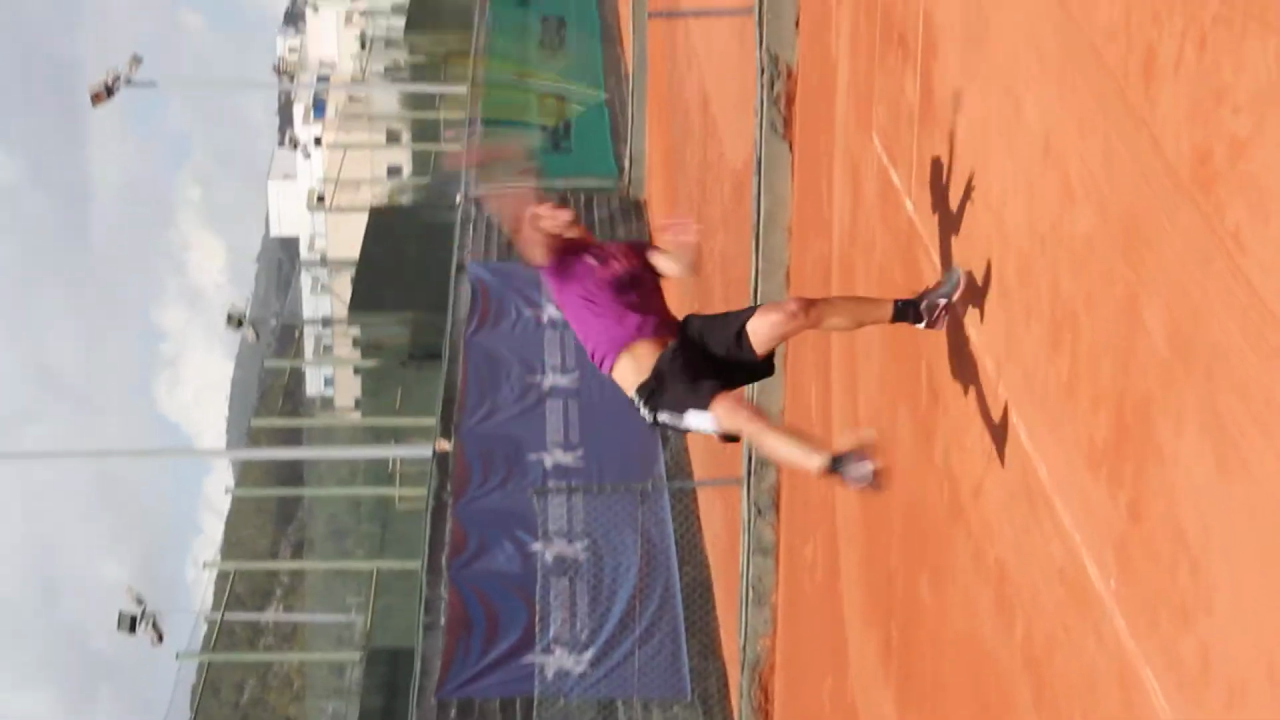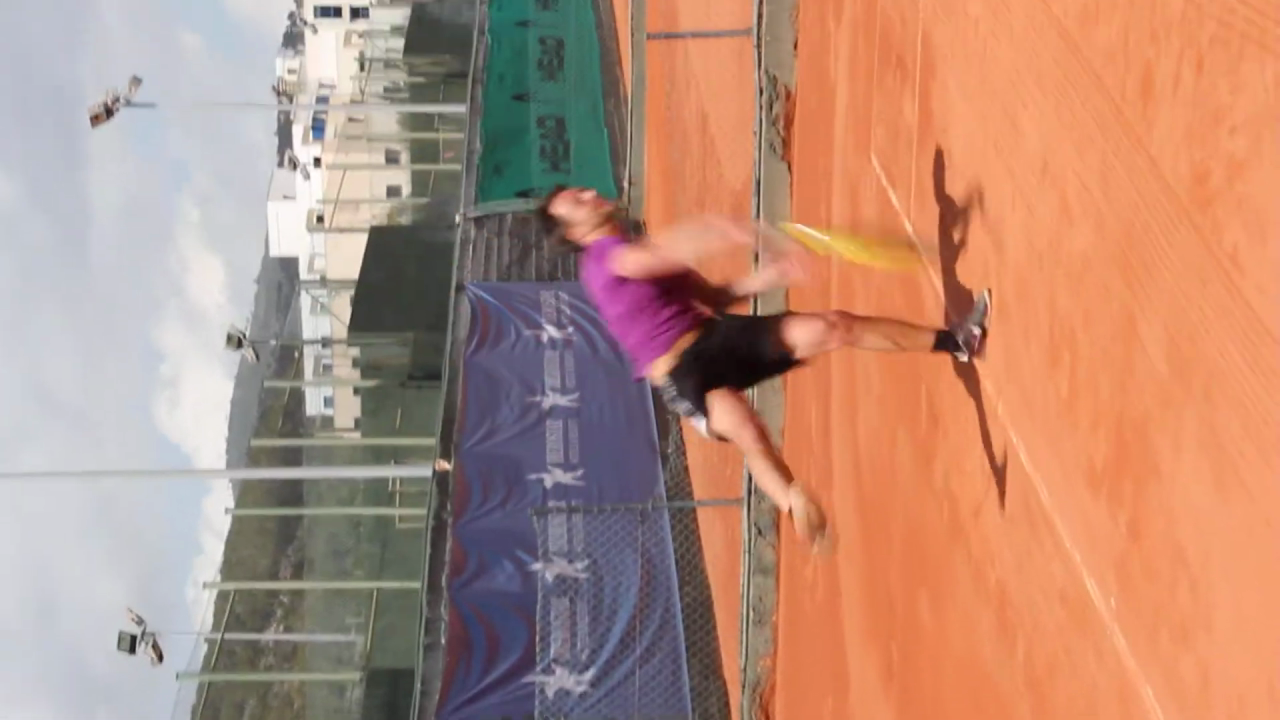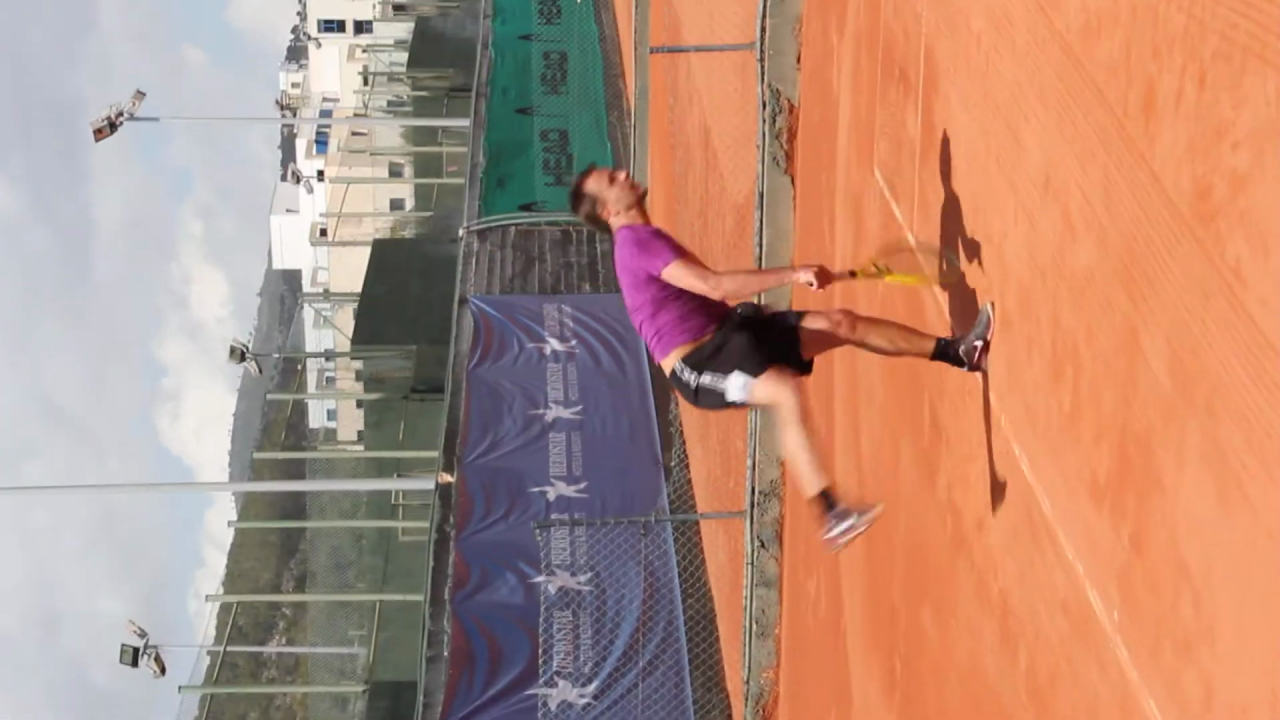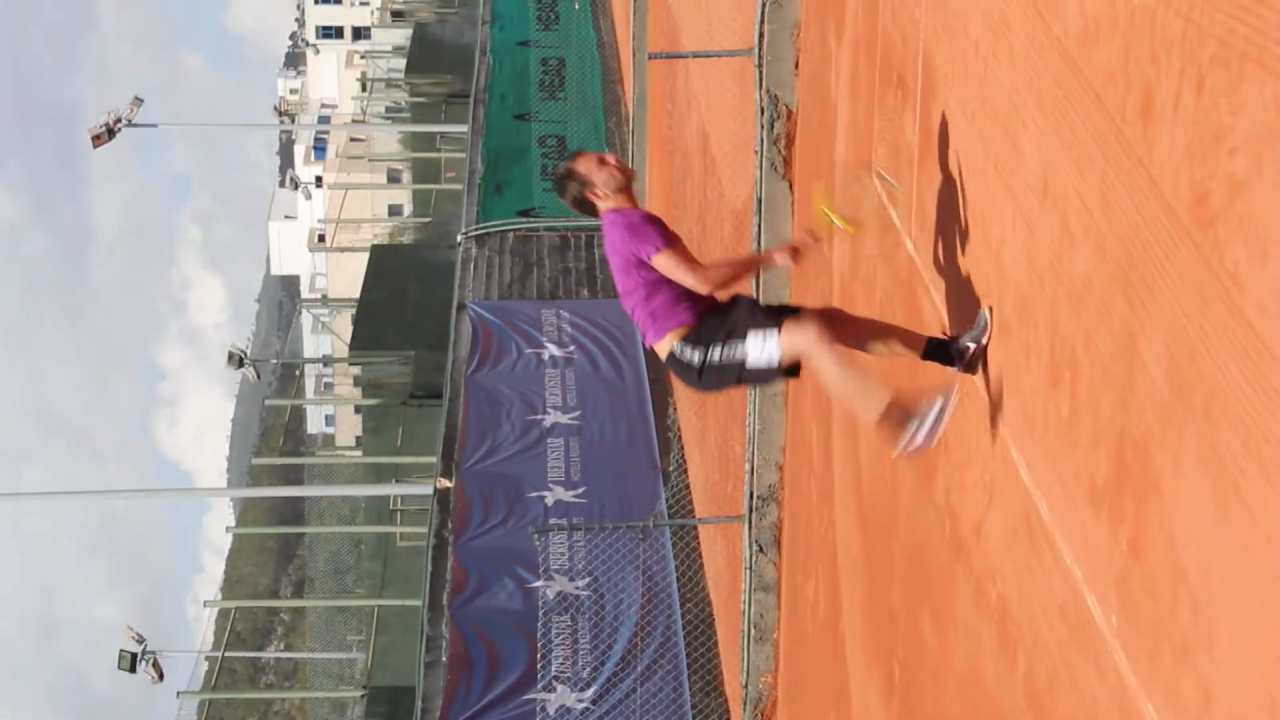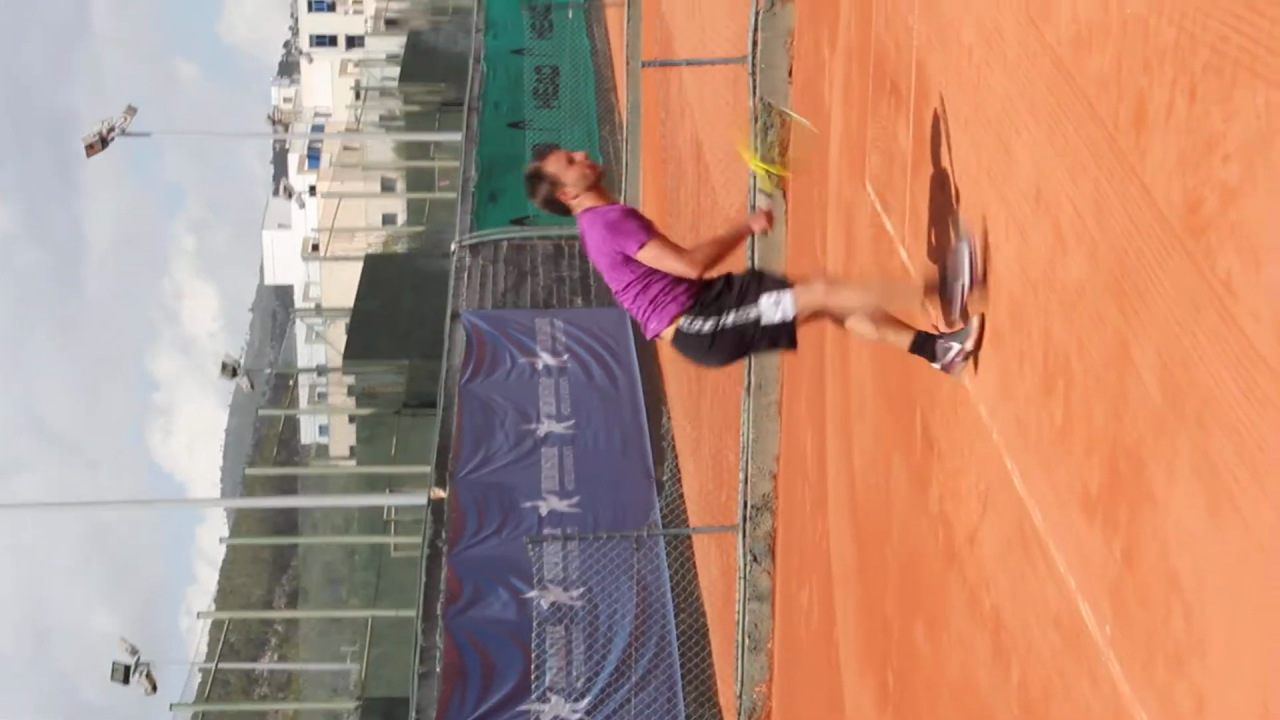
dt=0.1s
person 1, frame 1
left shoulder: (626, 255)
right shoulder: (558, 266)
left elbow: (683, 265)
right elbow: (525, 236)
left wrist: (681, 248)
left hip: (692, 341)
right hip: (656, 387)
left knee: (790, 313)
right knee: (739, 415)
left ankle: (922, 309)
right ankle: (840, 466)
person 1, frame 2
left shoulder: (648, 259)
right shoulder: (603, 256)
left elbow: (716, 298)
right elbow: (649, 257)
left wrist: (770, 274)
right wrist: (718, 230)
left hip: (716, 336)
right hip: (682, 374)
left knee: (831, 325)
right knee: (734, 415)
left ankle: (952, 342)
right ankle: (798, 508)
person 1, frame 3
left shoulder: (649, 242)
right shoulder: (638, 238)
right elbow: (717, 287)
right wrist: (792, 275)
left hip: (724, 330)
right hip: (696, 369)
left knee: (840, 323)
right knee: (785, 390)
left ankle: (956, 350)
right ankle: (829, 510)
person 1, frame 4
left shoulder: (629, 227)
right shoulder: (627, 225)
right elbow: (704, 281)
right wrist: (771, 257)
left hip: (712, 326)
right hip: (695, 351)
left knee: (833, 321)
right knee: (812, 338)
left ankle: (953, 353)
right ankle: (902, 424)
person 1, frame 5
left shoulder: (603, 226)
right shoulder: (608, 220)
right elbow: (695, 263)
right wrist: (746, 228)
left hip: (704, 325)
right hip: (700, 331)
left knee: (837, 306)
right knee: (821, 292)
left ankle: (936, 348)
right ankle: (931, 291)
